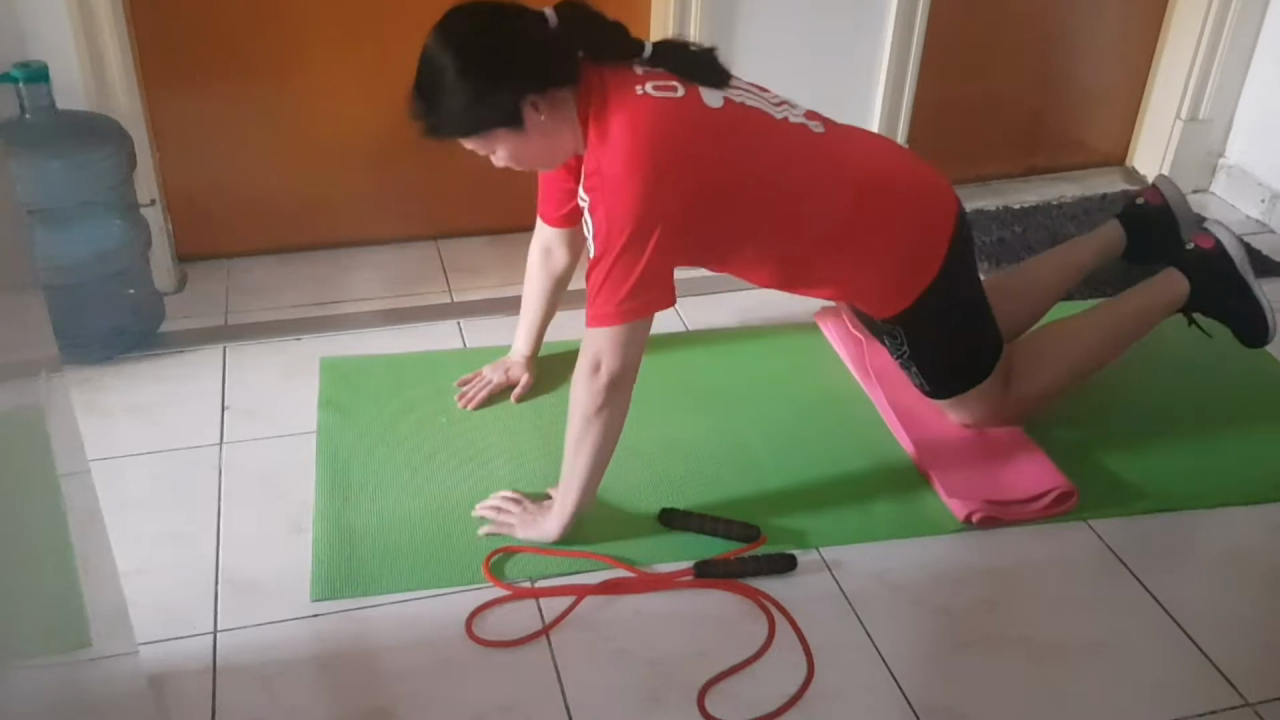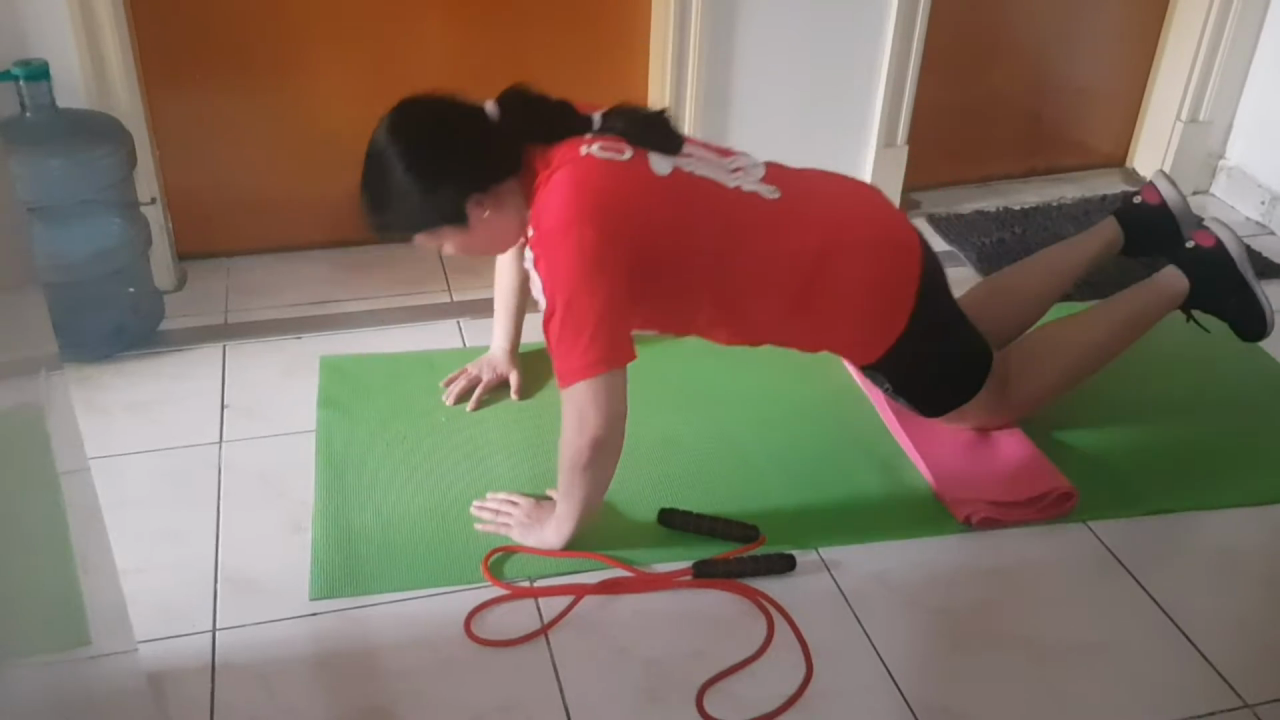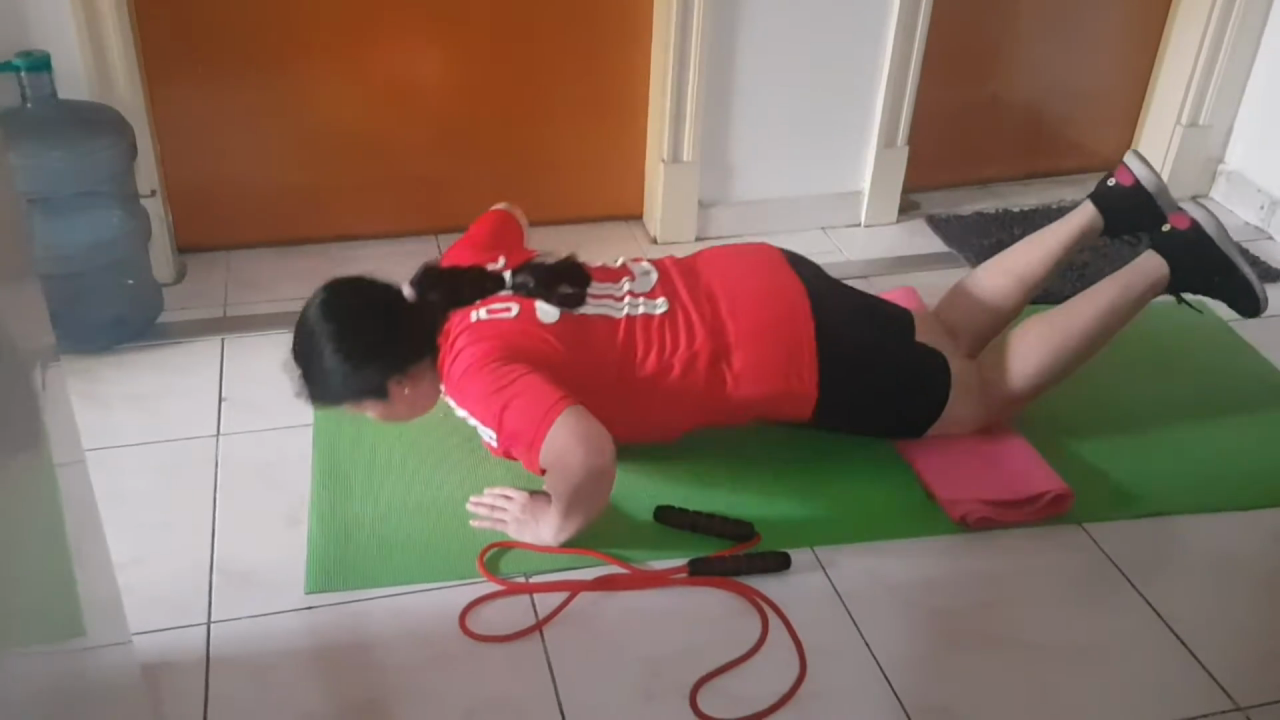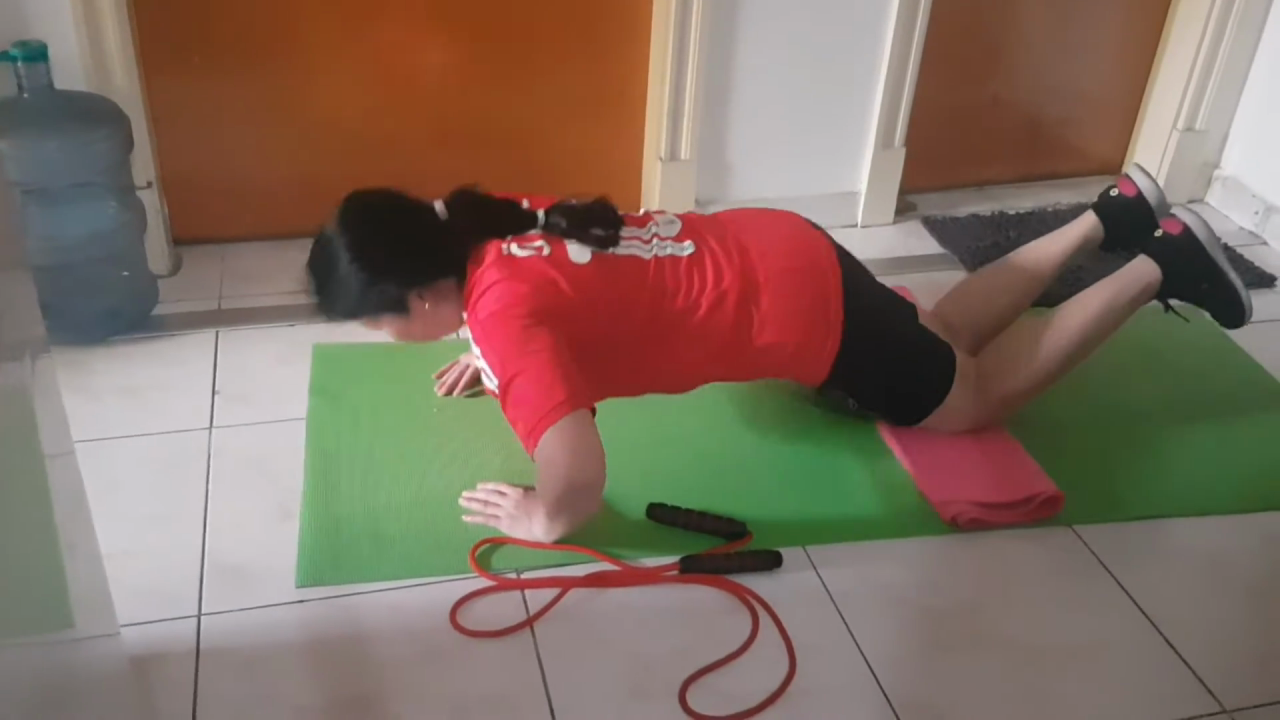
dt=0.5s
person 1, frame 1
left shoulder: (633, 155)
right shoulder: (583, 96)
left elbow: (608, 369)
right elbow: (555, 240)
left wrist: (558, 515)
right wrist: (520, 357)
left hip: (901, 237)
right hip: (869, 205)
left knee: (994, 397)
right knee: (978, 334)
left ankle: (1188, 278)
right ankle: (1133, 228)
person 1, frame 2
left shoulder: (571, 222)
right shoulder: (534, 153)
left elbow: (594, 426)
left wrist: (560, 525)
right wrist: (502, 352)
left hip: (864, 283)
right hip: (845, 229)
left knee: (994, 400)
right knee: (968, 338)
left ankle: (1183, 278)
right ankle: (1131, 223)
person 1, frame 3
left shoulder: (473, 373)
right shoulder: (455, 287)
left elbow: (588, 456)
right elbow: (505, 215)
left wrist: (554, 522)
left hip: (777, 350)
right hip: (753, 284)
left knee: (983, 391)
right knee: (948, 334)
left ankle: (1165, 260)
right ankle: (1112, 205)
person 1, frame 4
left shoulder: (502, 315)
right shoulder: (478, 229)
left elbow: (579, 472)
left wrist: (542, 520)
left hip: (797, 307)
right hip: (775, 252)
left knee: (980, 395)
right knee: (947, 334)
left ankle: (1157, 267)
right ankle: (1112, 217)
